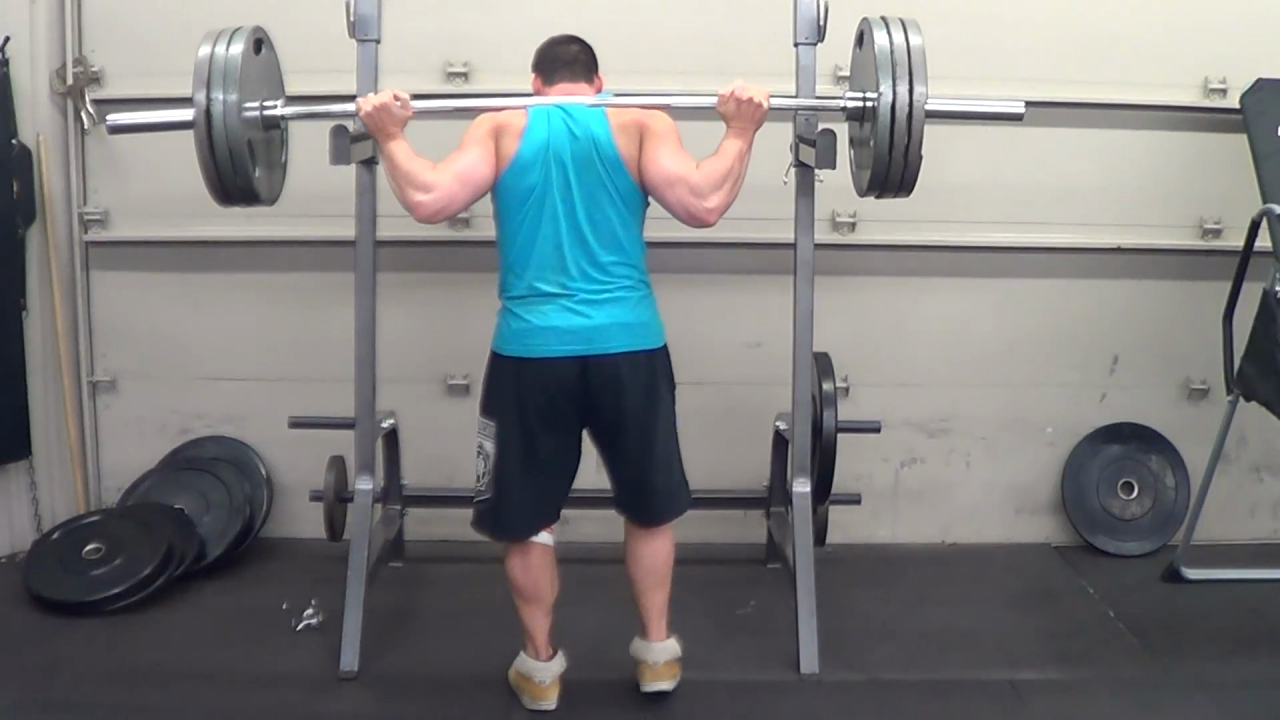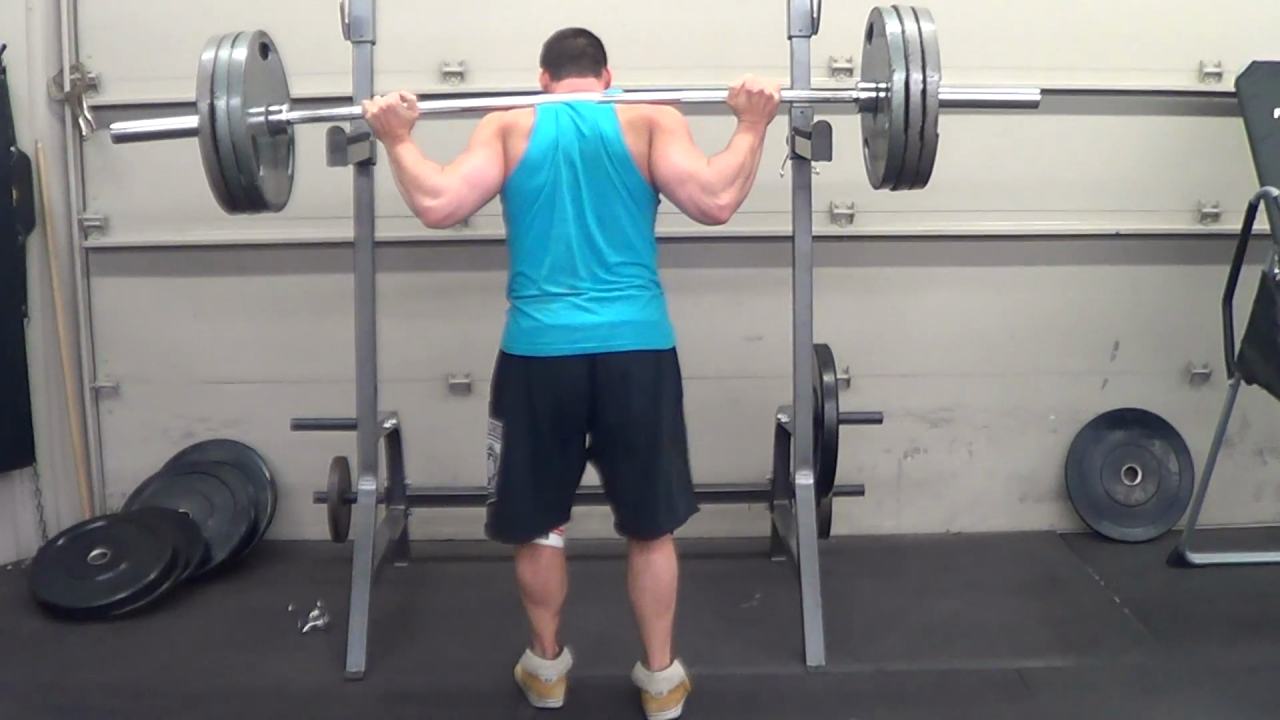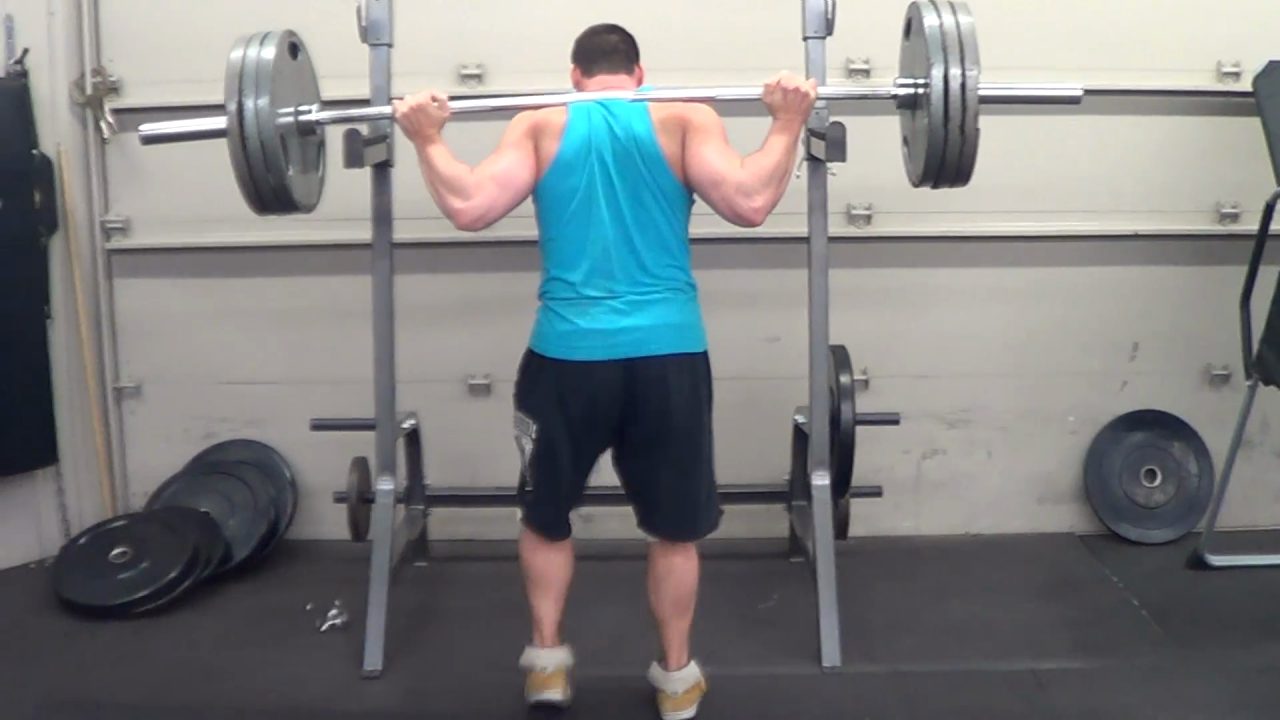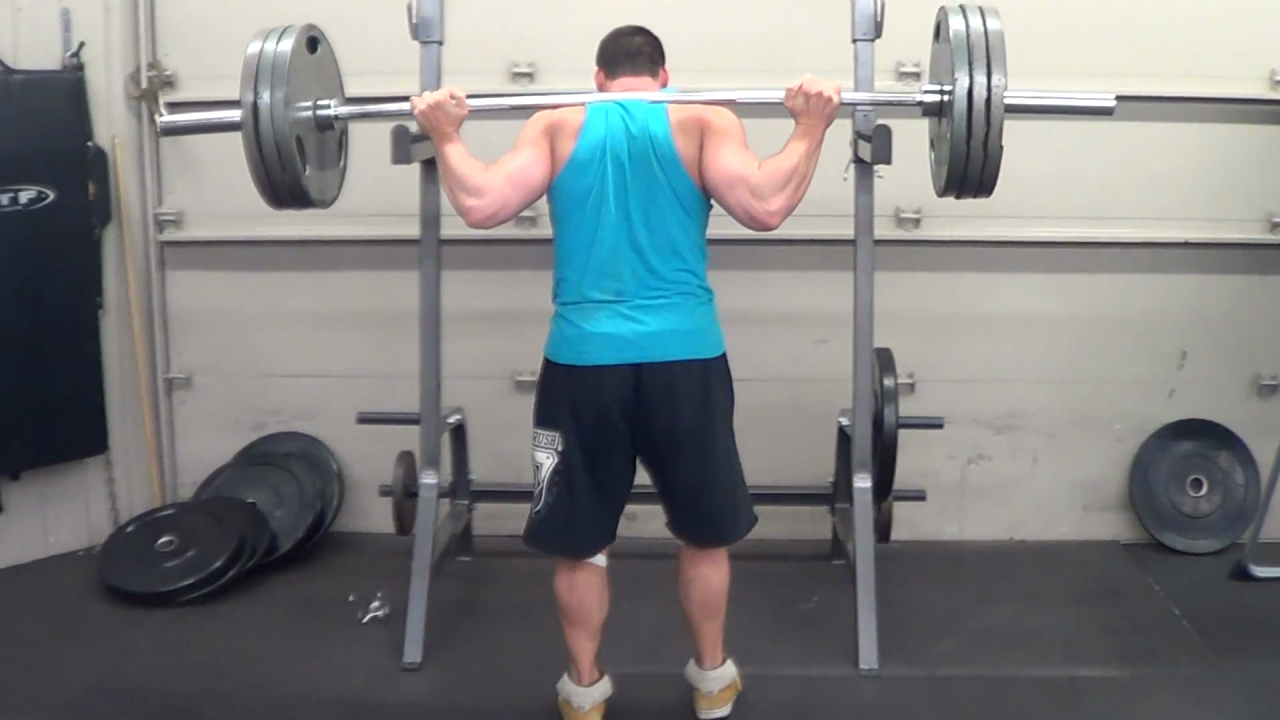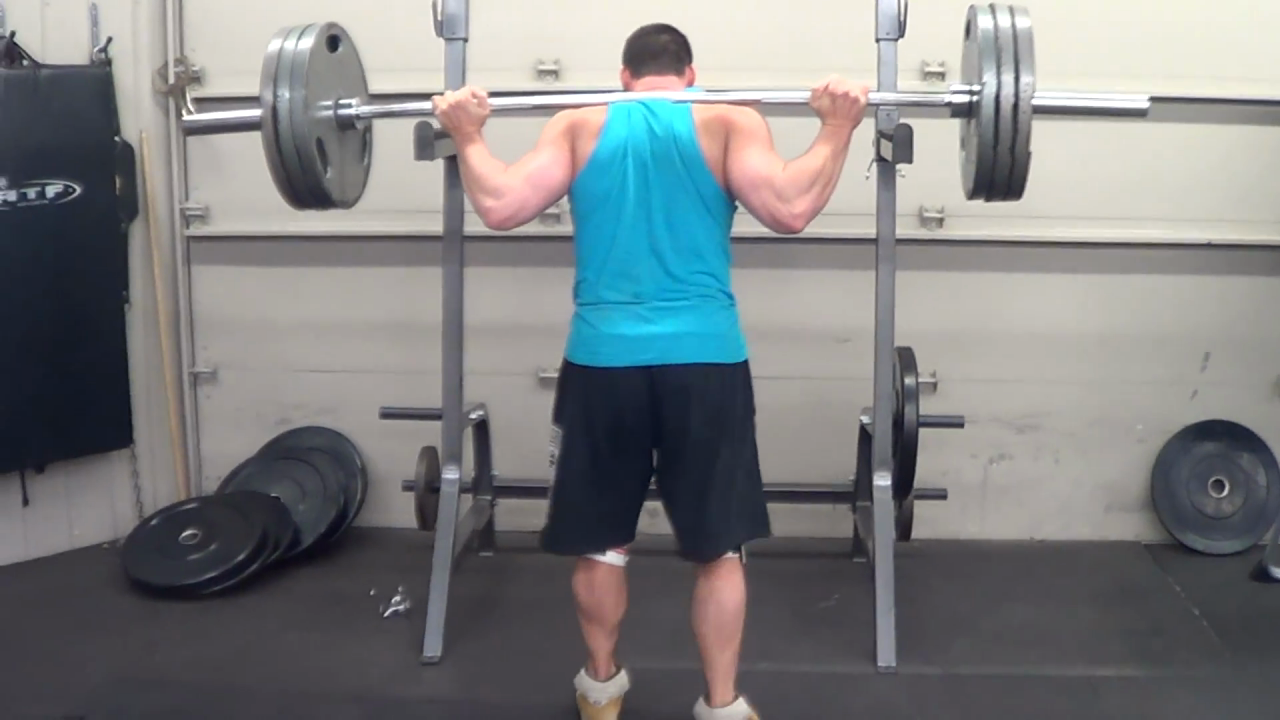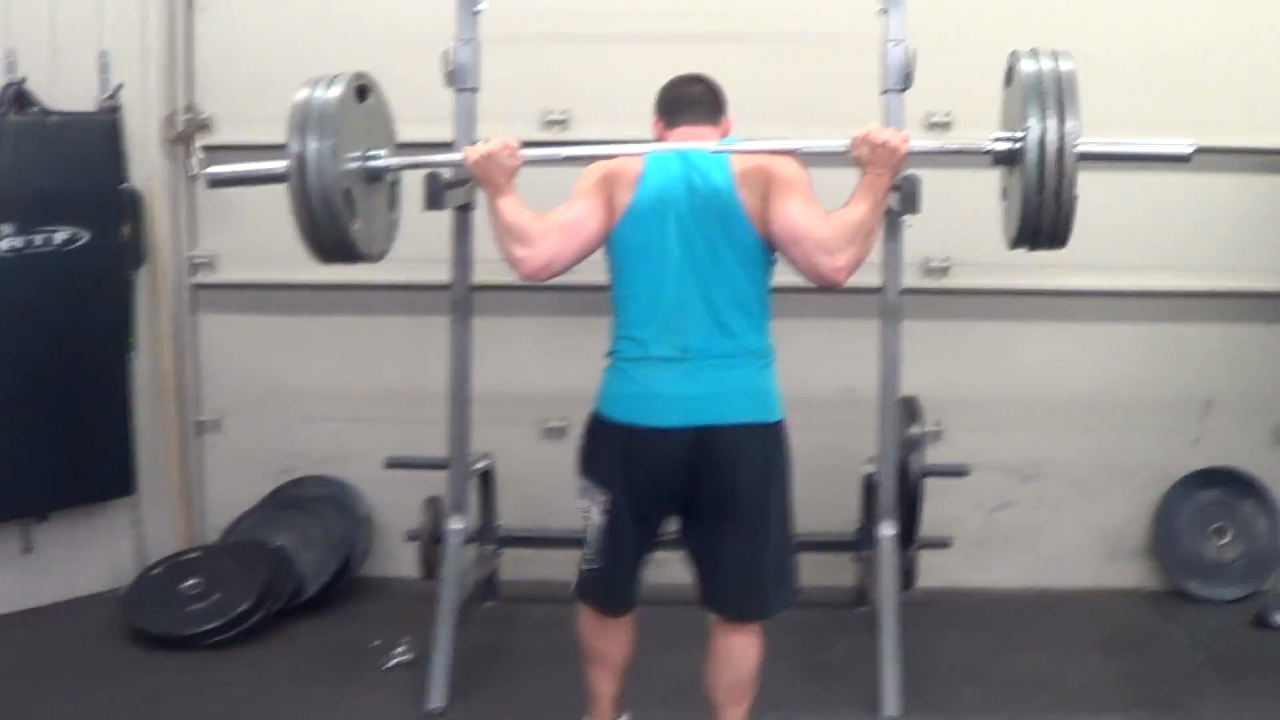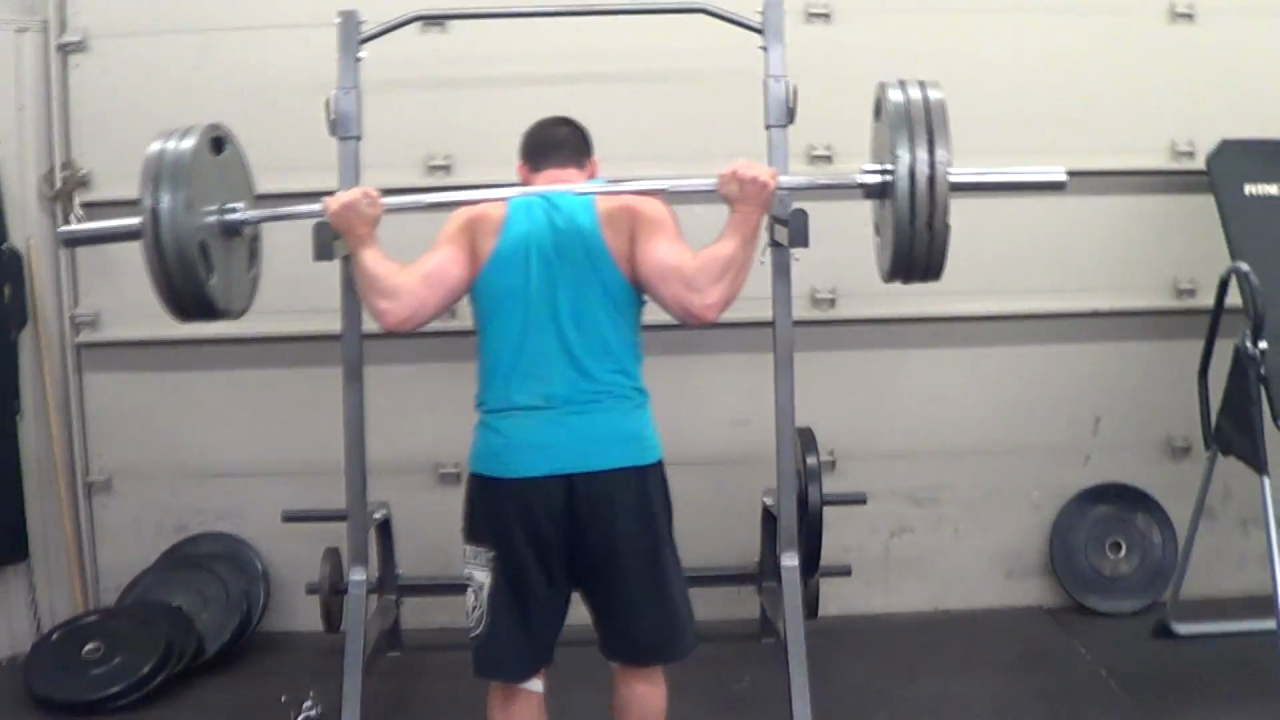
dt=0.4s
person 1, frame 1
left shoulder: (500, 126)
right shoulder: (641, 123)
left elbow: (428, 201)
right elbow: (703, 205)
left wrist: (389, 134)
right wrist: (741, 130)
left hip: (530, 351)
right hip: (628, 347)
left knee: (525, 520)
right knee: (649, 509)
left ankle: (540, 665)
right ankle: (657, 650)
person 1, frame 2
left shoulder: (508, 125)
right shoulder: (651, 118)
left elbow: (437, 205)
right elbow: (716, 202)
left wrist: (395, 137)
right wrist: (752, 125)
left hip: (538, 351)
right hip: (637, 348)
left knee: (538, 525)
right knee: (651, 526)
person 1, frame 3
left shoulder: (538, 125)
right shoulder: (684, 118)
left elbow: (469, 208)
right elbow: (750, 203)
left wrist: (427, 138)
right wrist: (788, 123)
left hip: (568, 352)
right hip: (669, 351)
left knee: (545, 514)
right knee: (674, 528)
left ankle: (546, 659)
person 1, frame 4
left shoulder: (557, 125)
right shoulder: (703, 121)
left elbow: (480, 205)
right elbow: (765, 207)
left wrist: (444, 135)
right wrist: (811, 127)
left hip: (583, 359)
right hip: (686, 356)
left knee: (578, 542)
right knee: (705, 534)
person 1, frame 5
left shoulder: (579, 125)
right shoulder: (728, 121)
left elbow: (500, 206)
right elbow: (791, 209)
left wrist: (467, 135)
right wrist: (838, 127)
left hip: (602, 361)
right hip: (706, 360)
left knee: (598, 541)
right knee: (718, 548)
person 1, frame 6
left shoulder: (614, 176)
right shoulder: (768, 173)
left elbow: (535, 257)
right elbow: (831, 261)
left wrist: (499, 187)
right wrist: (877, 177)
left hip: (633, 416)
right hip: (741, 418)
left knee: (606, 591)
right knee: (738, 608)
person 1, frame 7
left shoulder: (477, 223)
right shoulder: (634, 213)
left elbow: (398, 309)
right elbow: (701, 300)
left wrist: (360, 237)
right wrist: (746, 215)
left hip: (511, 468)
right hip: (619, 462)
left knee: (516, 668)
right knee: (639, 655)
